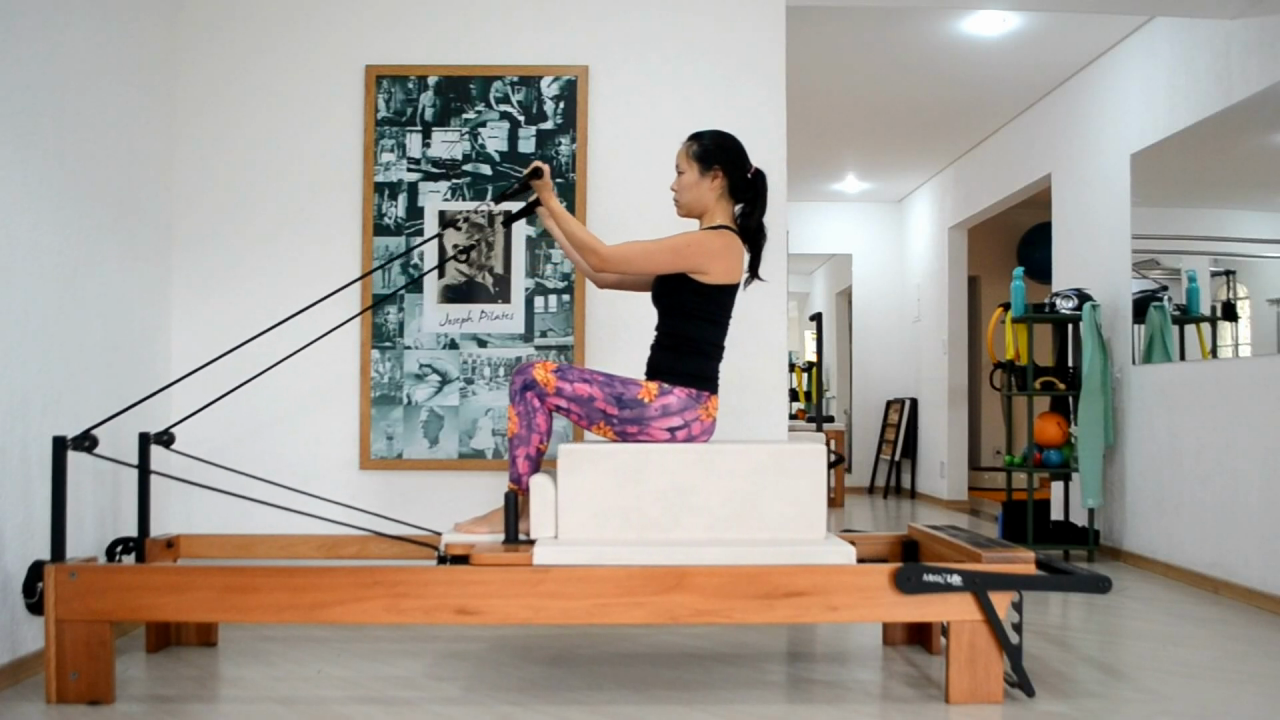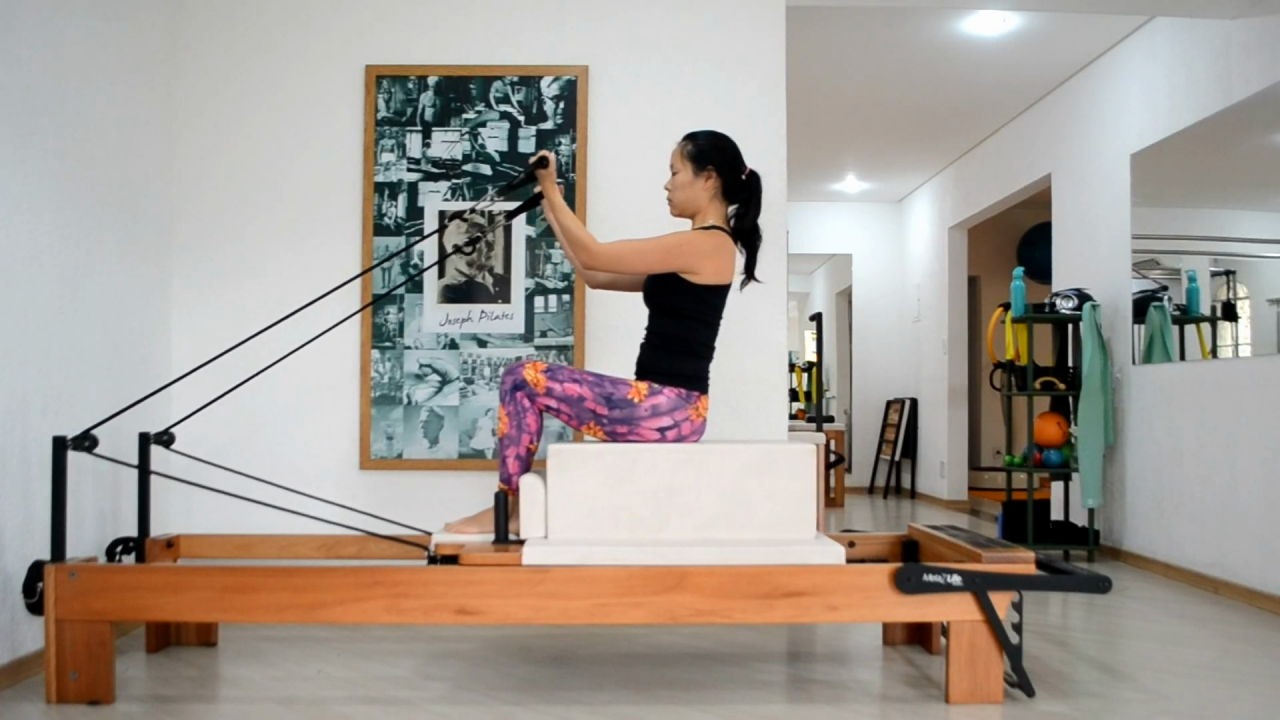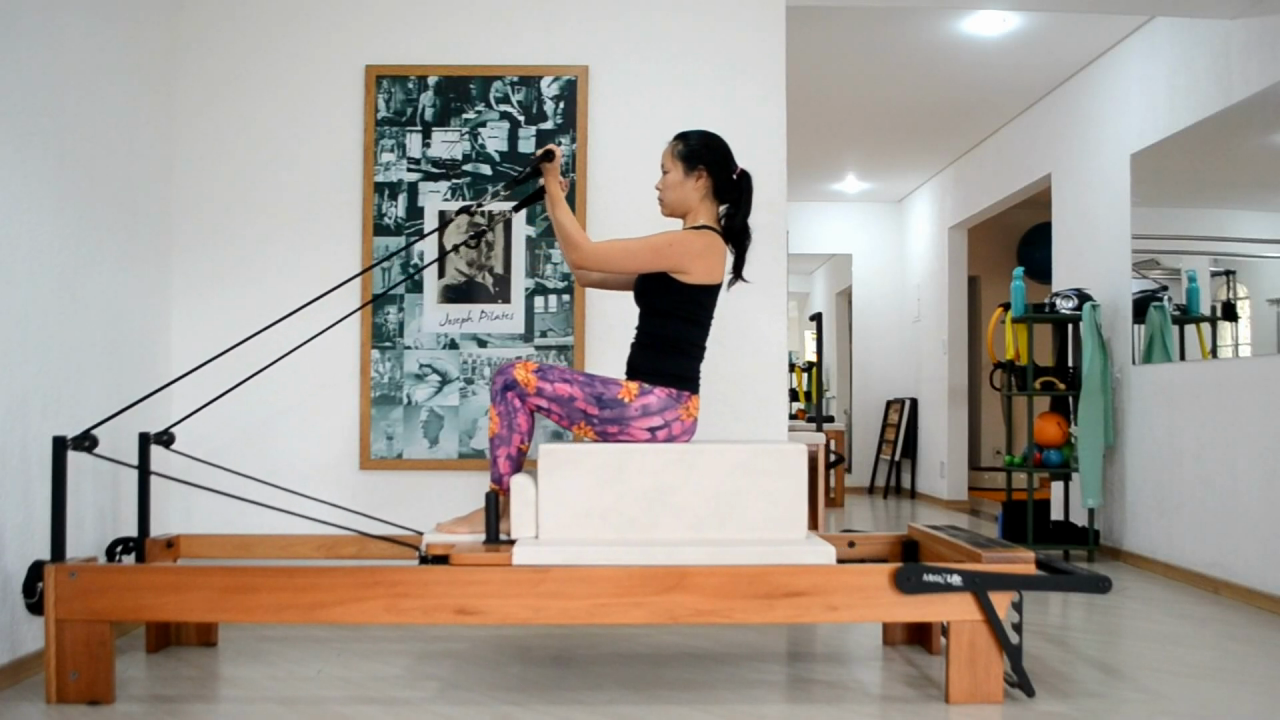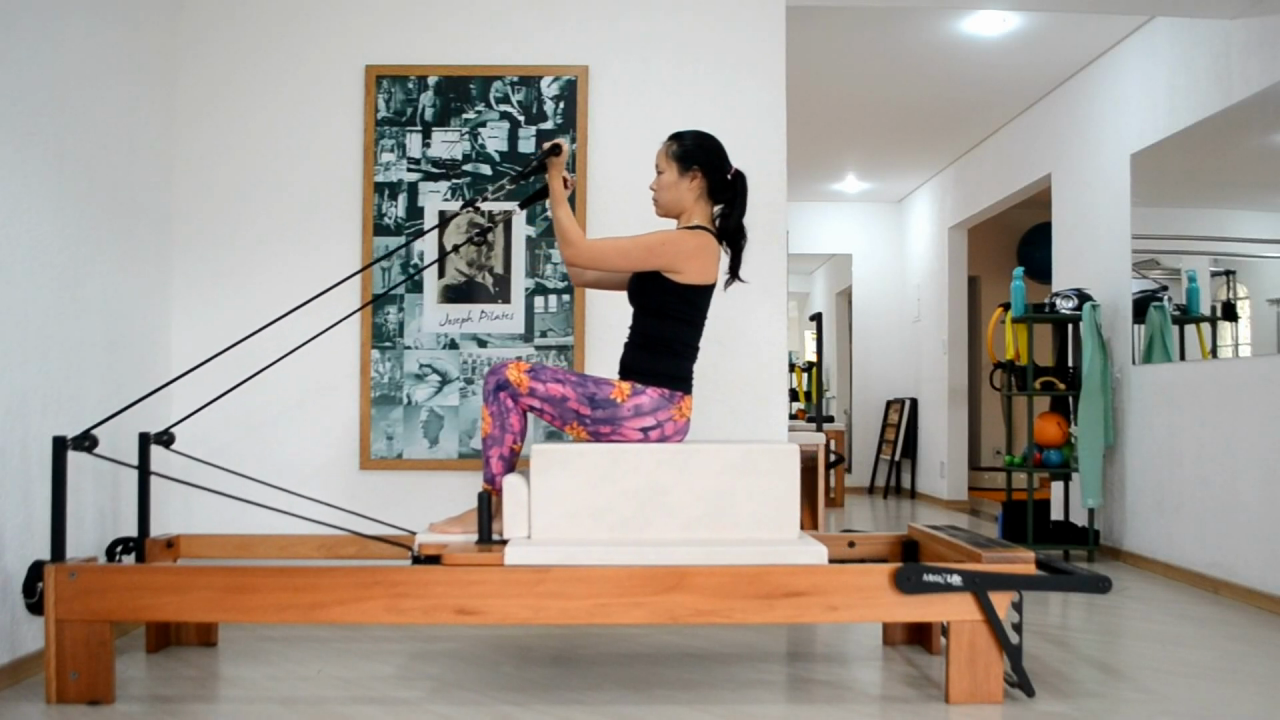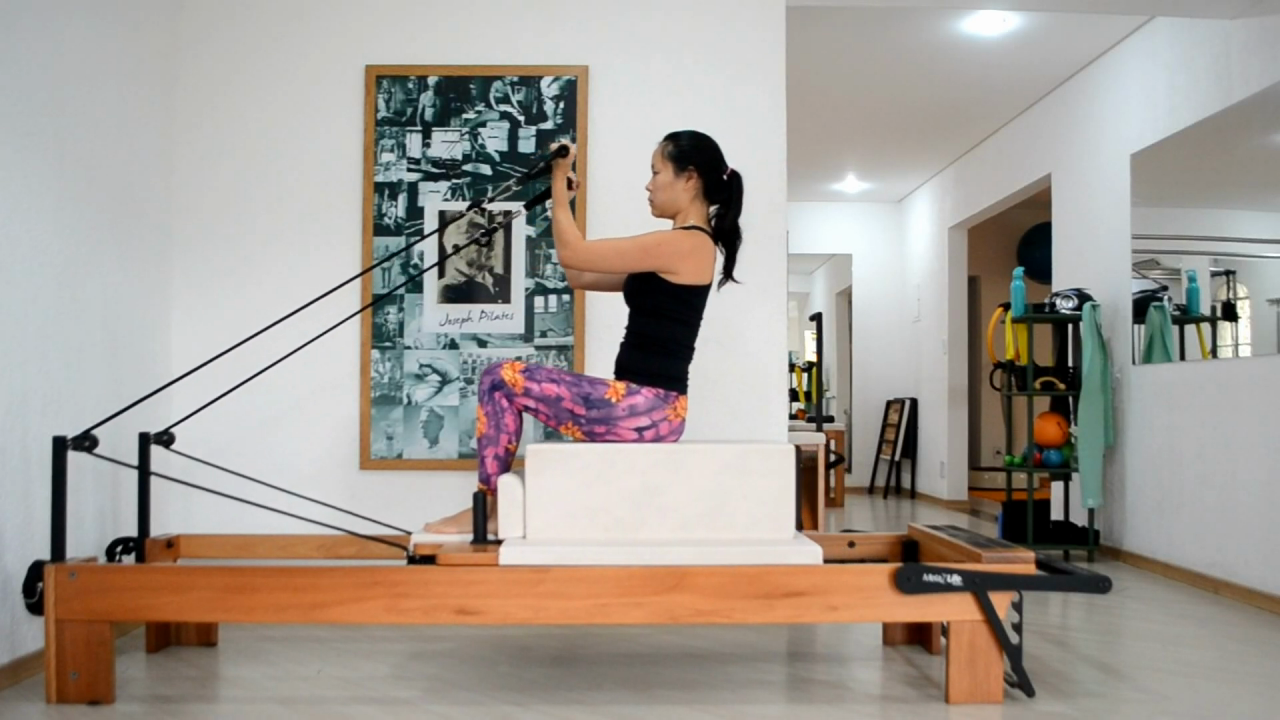
dt=0.3s
person 1, frame 1
left shoulder: (715, 244)
right shoulder: (701, 251)
left elbow: (603, 258)
right elbow: (603, 276)
left wrist: (551, 200)
right wrist: (549, 219)
left hip: (679, 408)
right hip: (674, 406)
left knee: (534, 379)
right knee: (540, 381)
left ankle: (519, 509)
right ankle: (523, 507)
person 1, frame 2
left shoulder: (707, 244)
right shoulder: (694, 251)
left elbow: (593, 256)
right elbow: (596, 275)
left wrist: (552, 192)
right wrist: (550, 212)
left hip: (668, 408)
right hip: (664, 405)
left knee: (523, 379)
right knee: (530, 382)
left ankle: (510, 508)
right ankle: (515, 506)
person 1, frame 3
left shoulder: (696, 244)
right shoulder: (685, 250)
left elbow: (583, 255)
right elbow: (587, 273)
left wrist: (553, 185)
right wrist: (553, 203)
left hip: (658, 409)
right hip: (656, 405)
left knee: (514, 379)
right knee: (522, 382)
left ankle: (500, 508)
right ankle: (508, 506)
person 1, frame 4
left shoulder: (689, 244)
right shoulder: (680, 249)
left elbow: (577, 252)
right elbow: (583, 273)
left wrist: (555, 182)
right wrist: (558, 198)
left hip: (650, 408)
right hip: (650, 406)
left knee: (506, 379)
right knee: (514, 382)
left ankle: (494, 508)
right ankle: (501, 505)
person 1, frame 5
left shoulder: (684, 244)
right shoulder: (678, 249)
left elbow: (573, 255)
right elbow: (581, 275)
left wrist: (558, 181)
right wrist: (561, 201)
left hip: (646, 408)
right hip: (646, 406)
left knee: (501, 379)
right knee: (511, 383)
left ankle: (488, 509)
right ankle: (496, 507)
